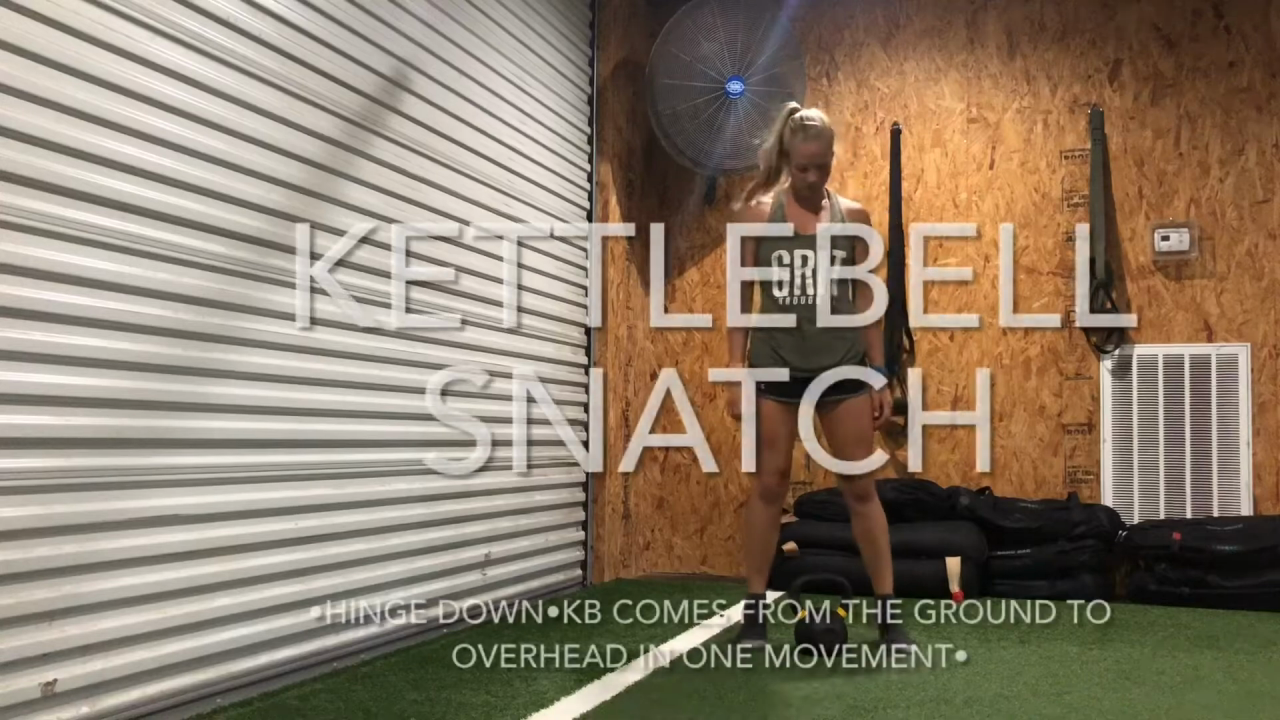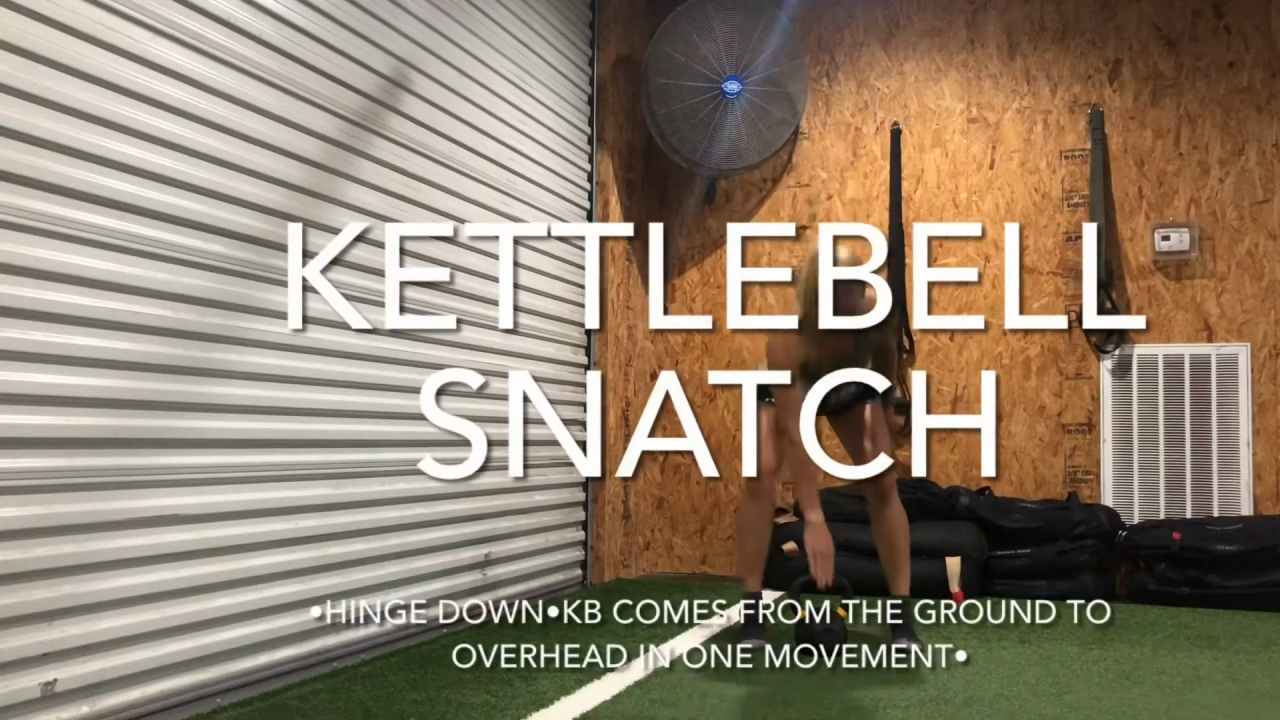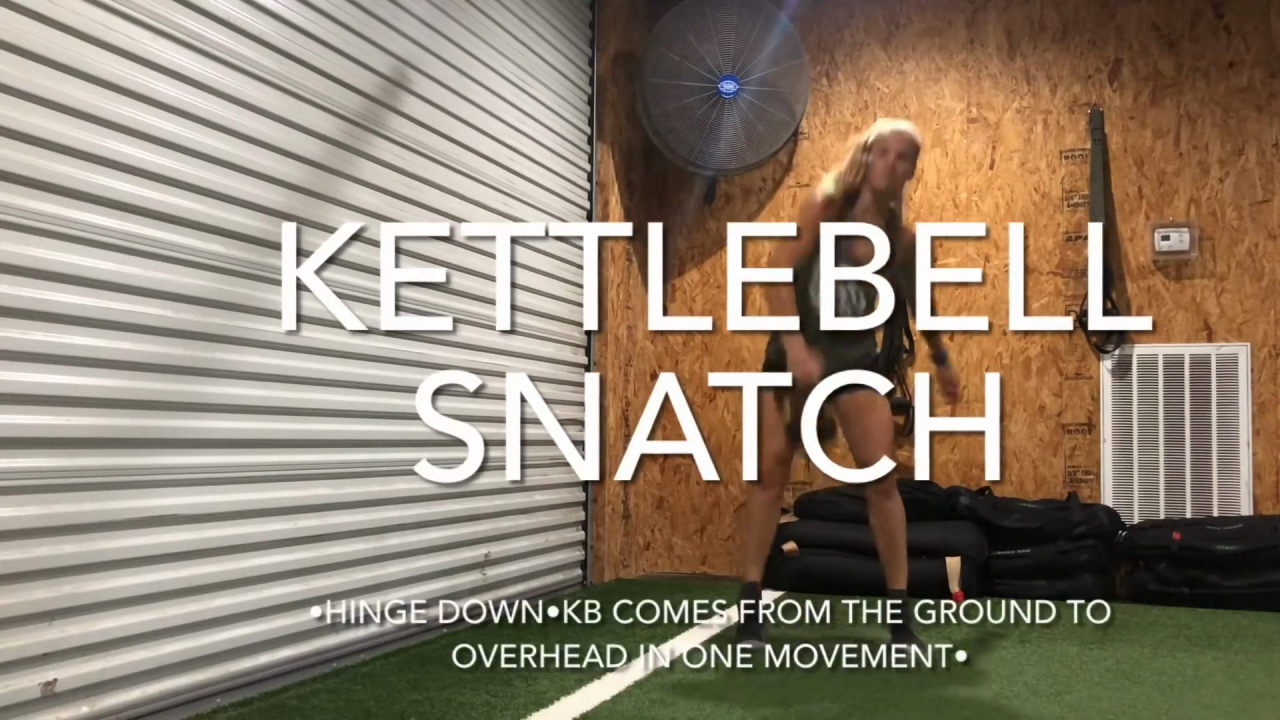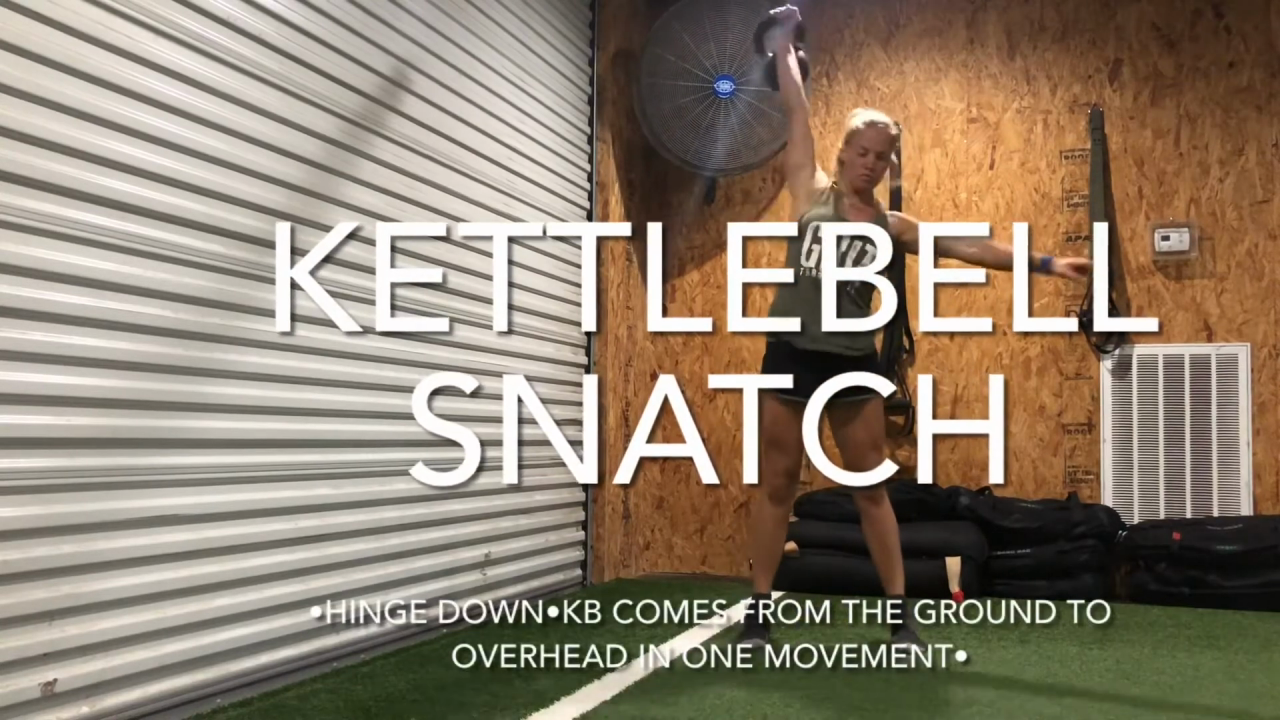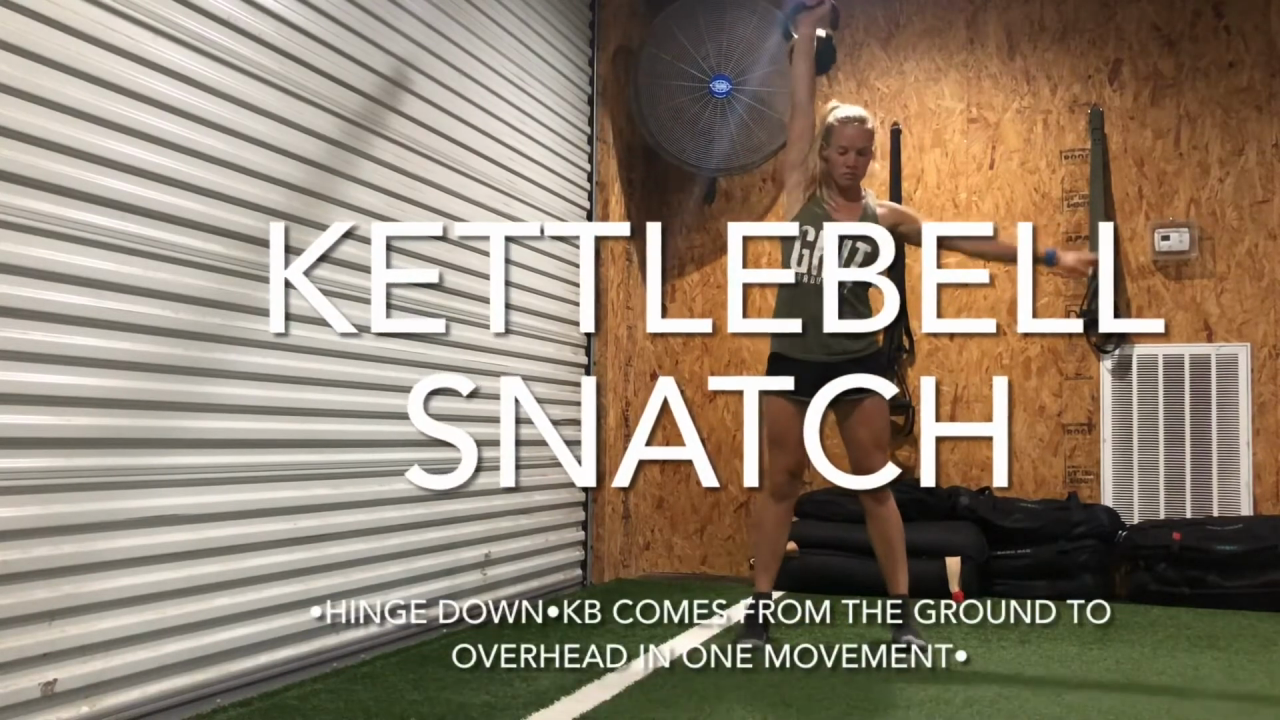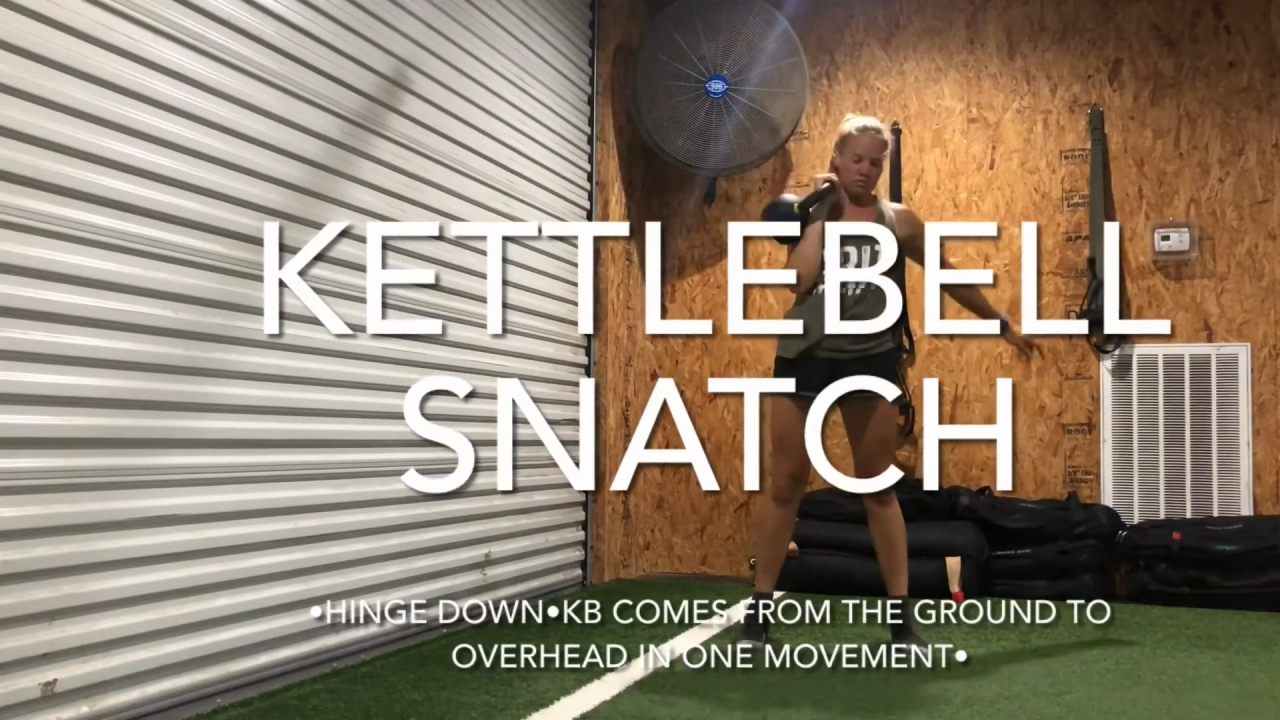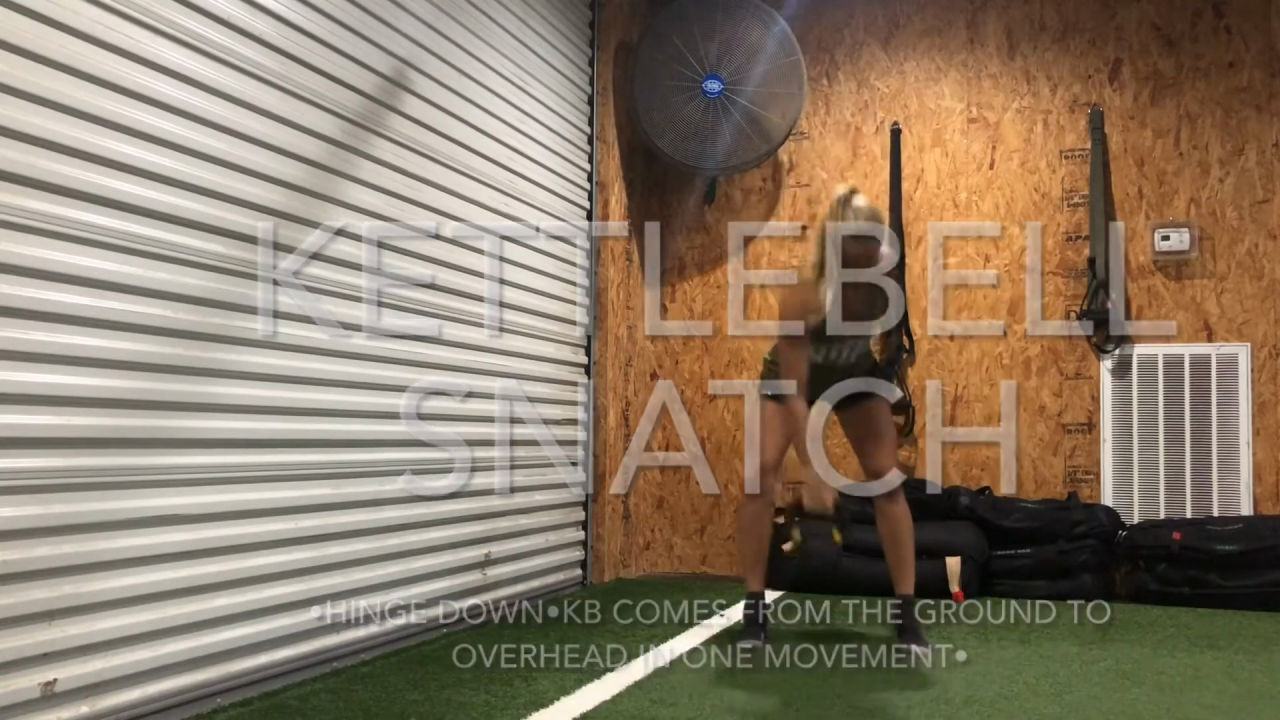
dt=0.7s
person 1, frame 1
left shoulder: (854, 216)
right shoulder: (755, 213)
left elbow: (865, 298)
right elbow: (740, 296)
left wrist: (879, 373)
right wrist: (737, 366)
left hip: (842, 365)
right hip: (776, 364)
left knee: (860, 486)
right knee: (770, 485)
left ankle: (888, 612)
right ankle: (755, 610)
person 1, frame 2
left shoulder: (878, 312)
right shoulder: (788, 332)
left elbow: (885, 369)
right elbow: (795, 434)
left wrist: (883, 417)
right wrist: (813, 520)
left hip: (849, 391)
right hip: (783, 390)
left knee: (882, 479)
right knee: (762, 473)
left ankle: (901, 615)
right ankle: (752, 611)
person 1, frame 3
left shoulder: (901, 235)
right shoulder: (825, 205)
left elbow: (914, 301)
right elbow: (777, 275)
left wrist: (941, 361)
right wrist: (795, 346)
left hip: (859, 361)
right hip: (795, 353)
left knee: (881, 476)
right knee: (769, 467)
left ankle: (900, 610)
right ankle: (751, 603)
person 1, frame 4
left shoulder: (893, 226)
right shoulder: (812, 191)
left elbow: (965, 247)
right elbow: (796, 112)
left wrist: (1043, 263)
left hip: (853, 360)
right hip: (790, 354)
left knee: (871, 487)
right knee: (777, 483)
left ankle: (898, 612)
right ankle: (759, 608)
person 1, frame 5
left shoulder: (886, 216)
right shoulder: (800, 190)
left elbow: (966, 240)
right elbow: (800, 109)
left wrist: (1049, 257)
left hip: (858, 360)
right hip: (792, 358)
left knee: (875, 485)
right knee: (780, 481)
left ankle: (902, 610)
right ankle: (760, 605)
person 1, frame 6
left shoulder: (900, 219)
right shoulder: (814, 213)
left elbow: (950, 278)
right elbow: (797, 278)
left wrist: (1003, 326)
right wrist: (818, 218)
left hip: (872, 357)
right hip: (804, 356)
left knee: (878, 486)
right knee: (786, 482)
left ankle: (901, 614)
right ankle: (760, 606)
person 1, frame 7
right shoulder: (802, 295)
right elbow: (794, 390)
left wrist: (885, 354)
right wrist: (813, 478)
left hip: (856, 374)
right hip: (792, 382)
left knee: (887, 477)
right knee: (758, 476)
left ankle: (906, 611)
right ankle: (754, 609)
